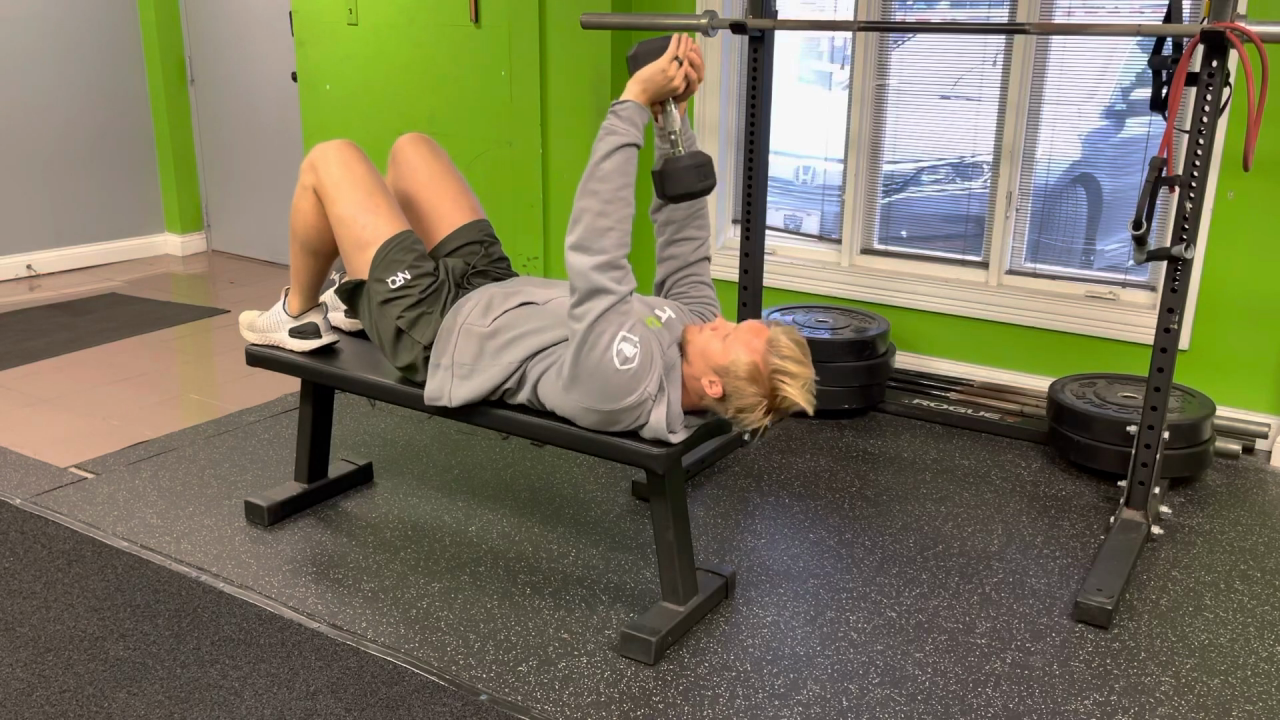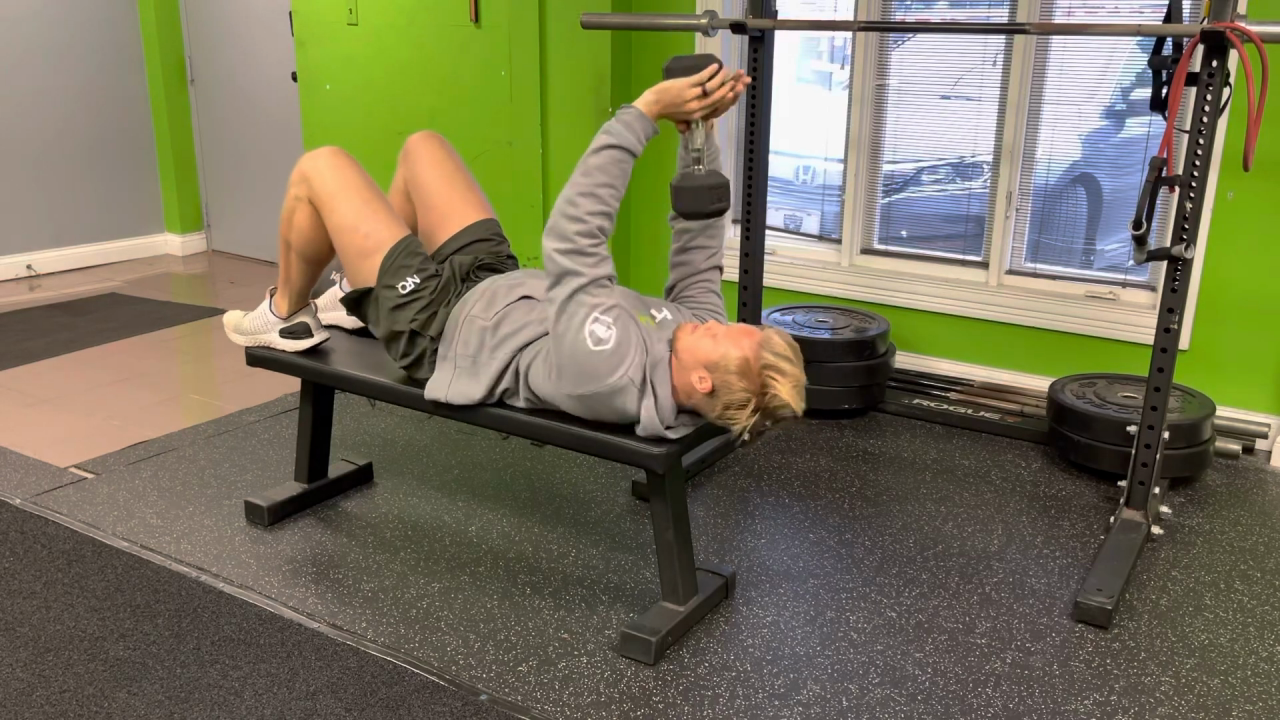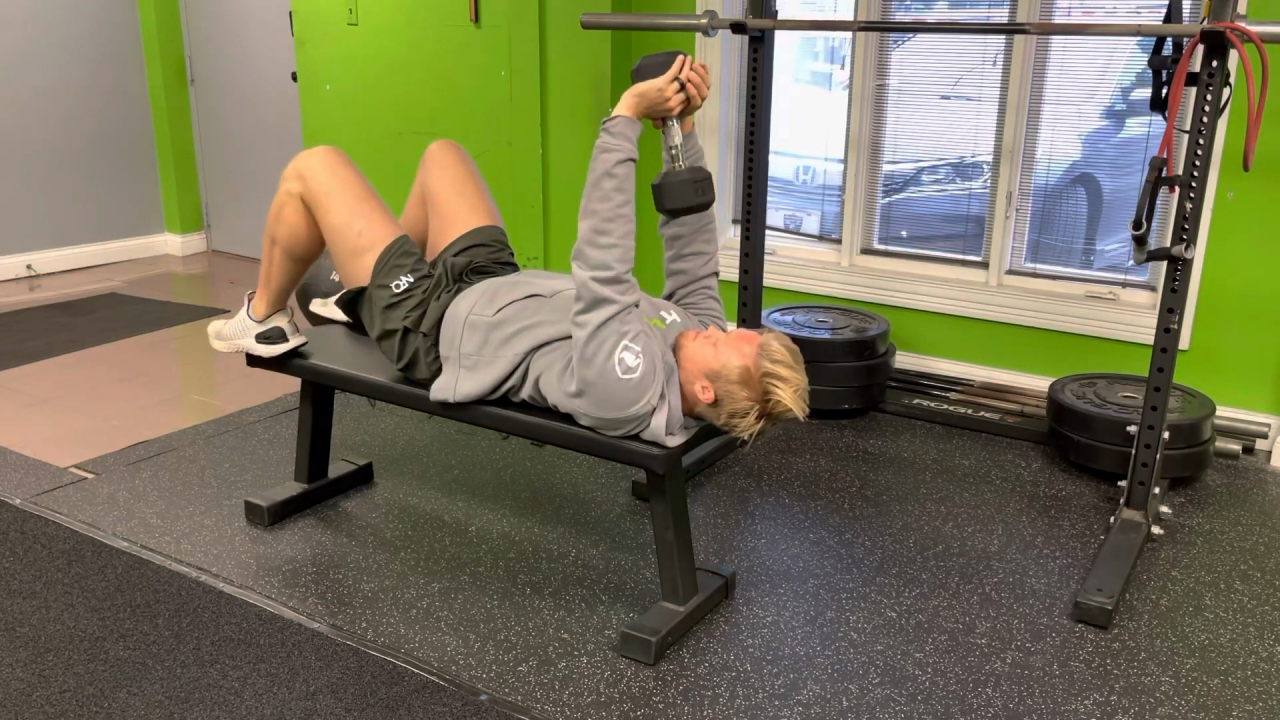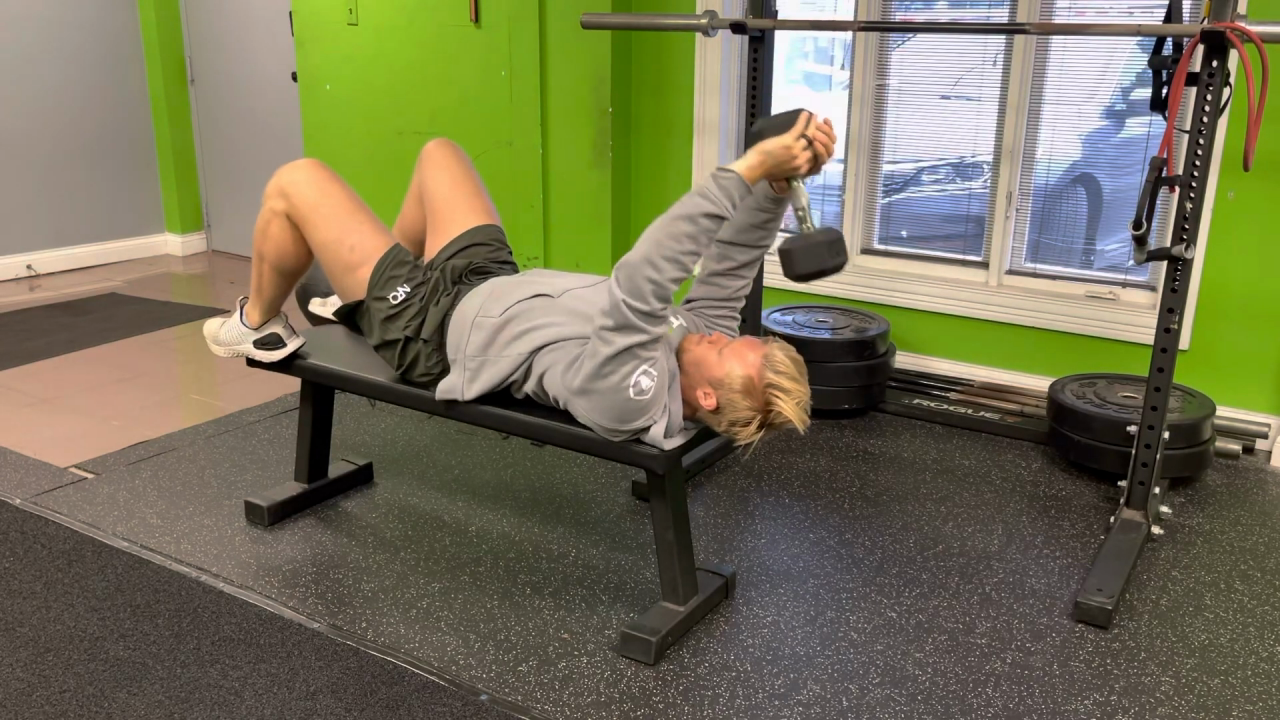
dt=1s
person 1, frame 1
left shoulder: (625, 387)
right shoulder: (697, 331)
left elbow: (594, 254)
right elbow: (685, 236)
left wrist: (635, 101)
right wrist: (676, 113)
left hip: (433, 330)
right hip: (489, 293)
left knee: (329, 160)
right knee: (411, 147)
left ankle: (299, 317)
right ankle: (355, 302)
person 1, frame 2
left shoulder: (608, 376)
right shoulder: (703, 341)
left elbow: (571, 241)
right elbow: (699, 247)
left wrist: (645, 110)
right wrist: (700, 129)
left hip: (438, 326)
right hip: (495, 286)
left knee: (319, 168)
right knee: (423, 145)
left ankle: (286, 316)
right ankle: (360, 297)
person 1, frame 3
left shoulder: (625, 390)
right shoulder: (703, 340)
left elbow: (601, 268)
right elbow: (693, 256)
left wrist: (627, 114)
right wrist: (683, 126)
left hip: (429, 326)
right hip: (490, 287)
left knee: (313, 166)
right knee: (441, 153)
left ankle: (263, 320)
right ankle: (364, 300)
person 1, frame 4
left shoulder: (634, 397)
right shoulder: (704, 344)
left elbow: (640, 287)
right elbow: (729, 266)
left wrist: (754, 168)
right wrist: (777, 182)
left hip: (429, 327)
right hip: (491, 287)
left knee: (294, 182)
right knee: (438, 150)
left ankle: (257, 327)
right ankle: (361, 295)
